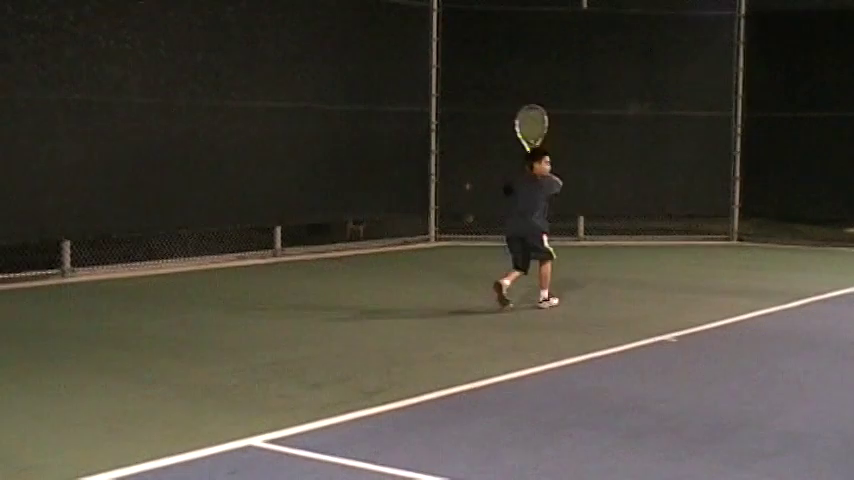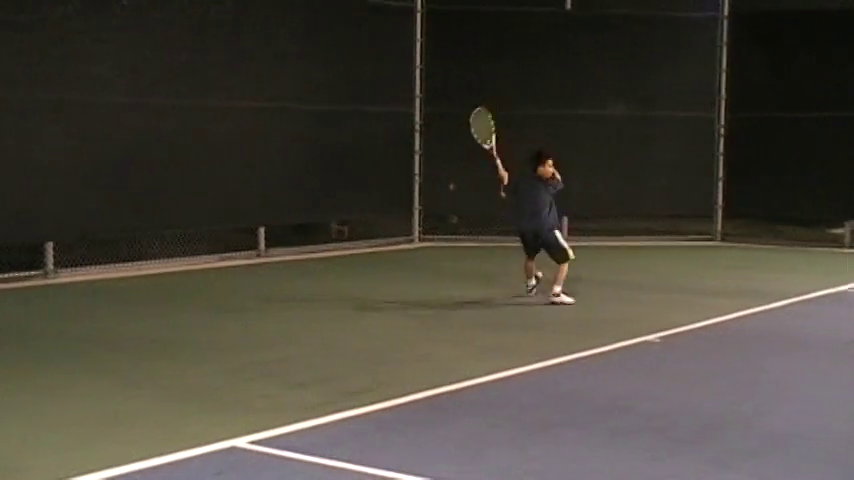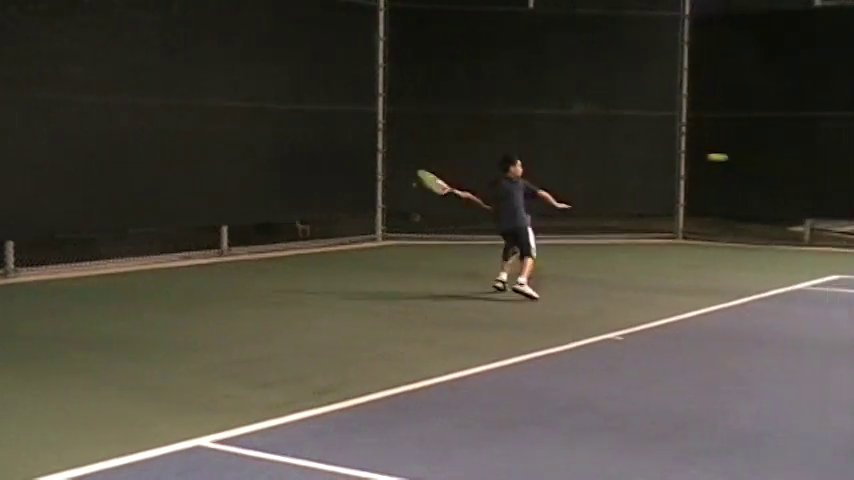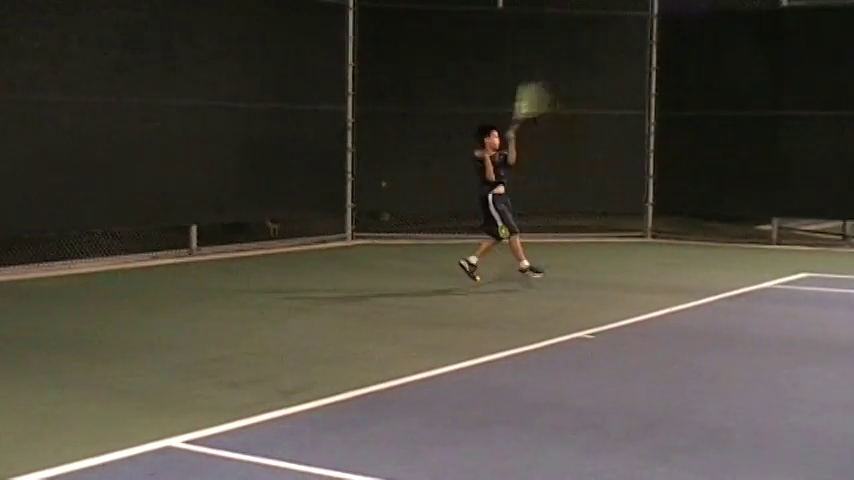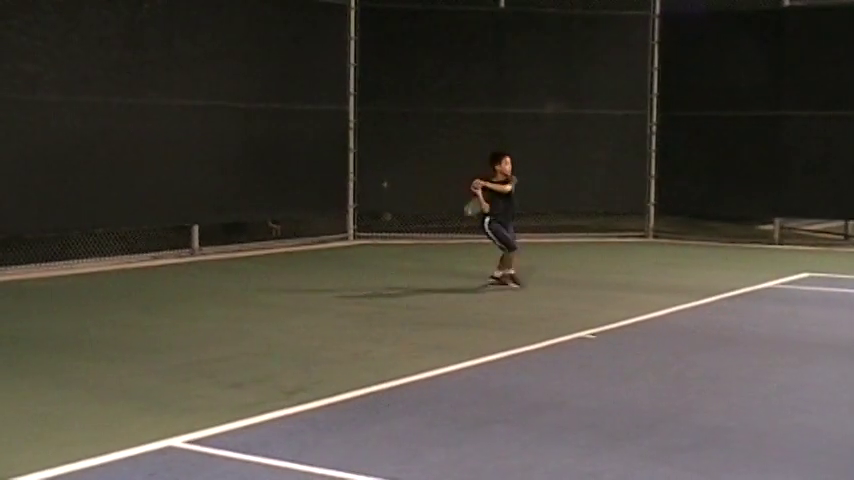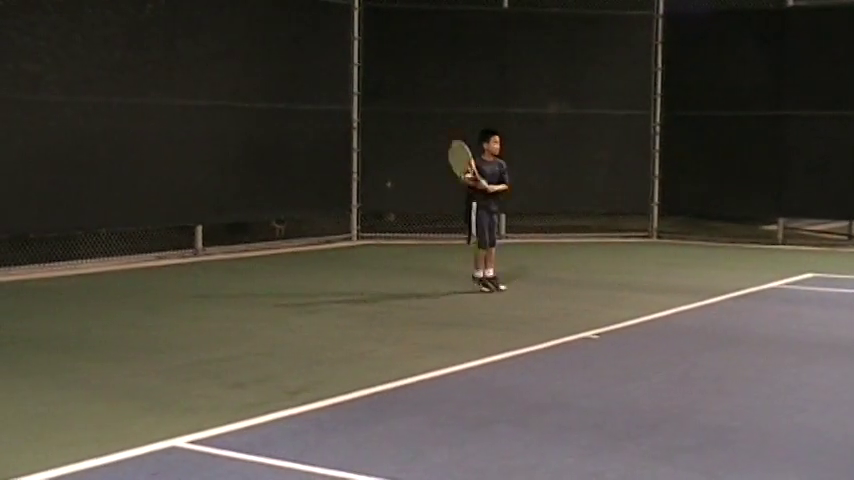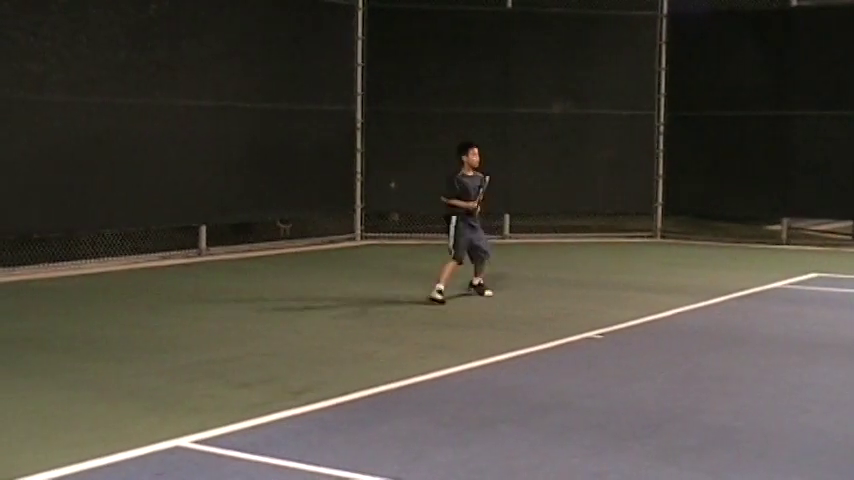
dt=0.3s
person 1, frame 1
left shoulder: (518, 181)
right shoulder: (546, 184)
left elbow: (506, 190)
right elbow: (559, 184)
right wrist: (547, 175)
left hip: (512, 230)
right hip: (534, 229)
left knee: (520, 268)
right knee: (547, 259)
left ankle: (503, 283)
right ankle: (544, 298)
person 1, frame 2
left shoulder: (521, 180)
right shoulder: (549, 184)
left elbow: (506, 192)
right elbow: (558, 180)
left wrist: (504, 177)
left hip: (525, 228)
right hip: (545, 227)
left knee: (530, 256)
right knee: (565, 258)
left ankle: (531, 284)
right ankle: (556, 292)
person 1, frame 3
left shoulder: (495, 185)
right shoulder: (520, 183)
left elbow: (494, 207)
right elbow: (540, 193)
right wrist: (556, 204)
left hip: (504, 226)
right hip: (520, 224)
left knee: (510, 251)
right knee: (529, 256)
left ankle: (501, 280)
right ankle: (521, 282)
person 1, frame 4
left shoulder: (500, 155)
right shoulder: (480, 158)
left elbow: (512, 160)
right elbow: (490, 179)
left wrist: (511, 140)
right wrist: (486, 159)
left hip: (501, 198)
right hip: (492, 199)
left knee: (496, 236)
right knee: (512, 232)
left ankle: (471, 262)
right ankle: (524, 265)
person 1, frame 5
left shoulder: (511, 180)
right shoulder: (485, 186)
left elbow: (506, 188)
right elbow: (485, 209)
left wrist: (485, 184)
right wrist: (479, 193)
left hip: (506, 222)
right hip: (491, 222)
left knee: (509, 249)
right knee: (512, 247)
left ankle: (498, 275)
right ankle: (509, 274)
person 1, frame 6
left shoulder: (501, 164)
right shoulder: (476, 163)
left elbow: (505, 185)
right elbow: (465, 179)
left wrist: (493, 187)
right wrist: (476, 184)
left hip: (492, 207)
right hip: (477, 206)
left knee: (491, 243)
right knee: (482, 243)
left ankle: (490, 275)
right ankle: (478, 276)
person 1, frame 7
left shoulder: (479, 178)
right shoulder: (456, 179)
right elbow: (446, 199)
left wrist: (476, 206)
right wrist: (465, 205)
left hip: (473, 221)
right hip: (457, 221)
left knee: (483, 253)
right knee: (457, 257)
left ankle: (477, 282)
right ankle: (438, 289)
